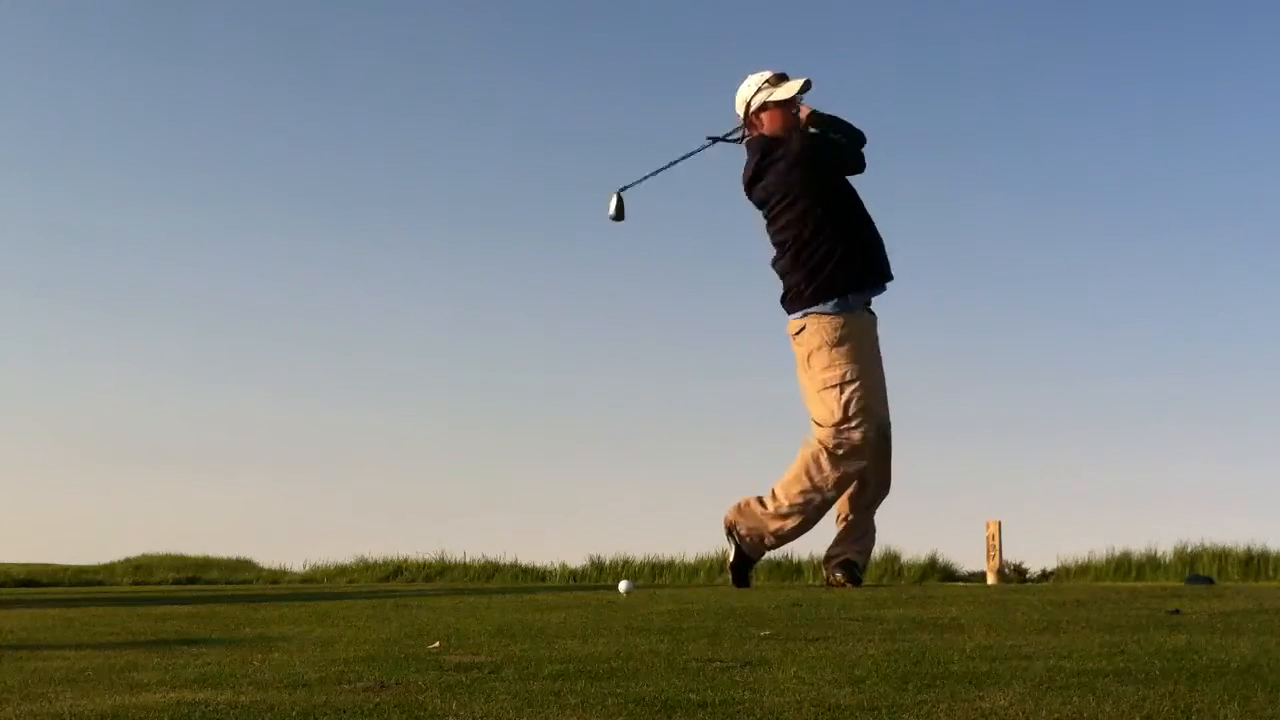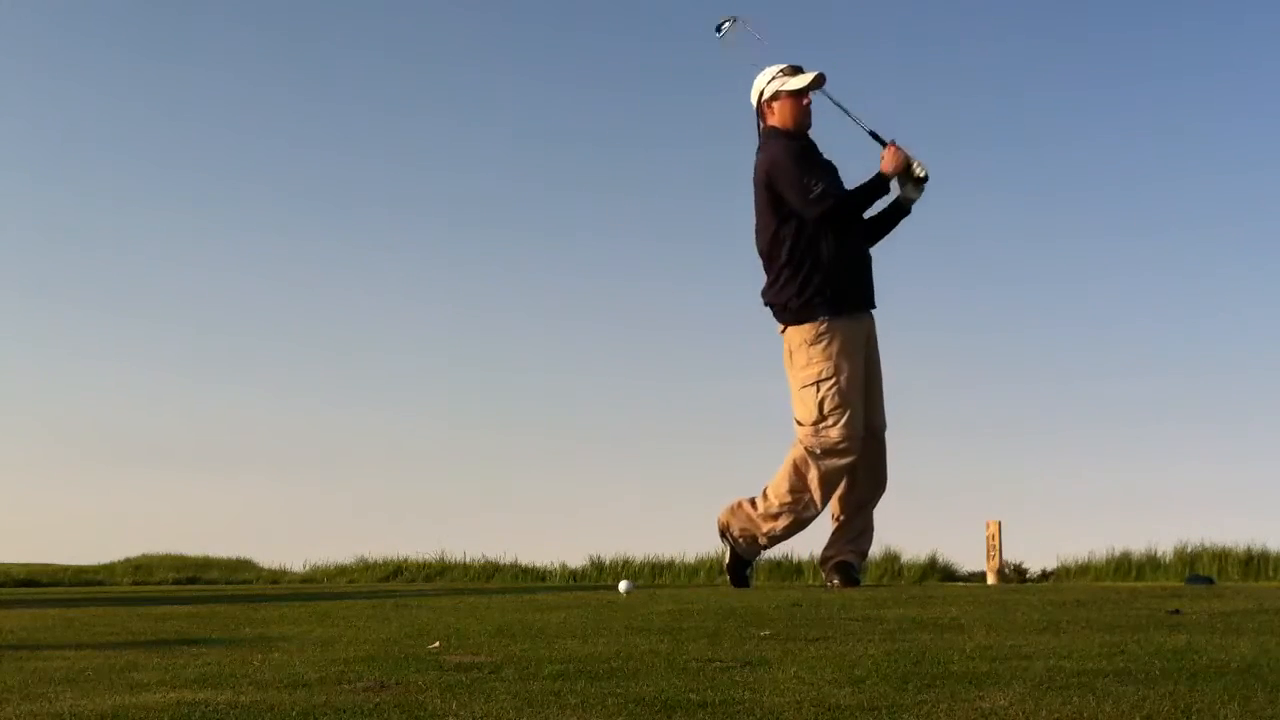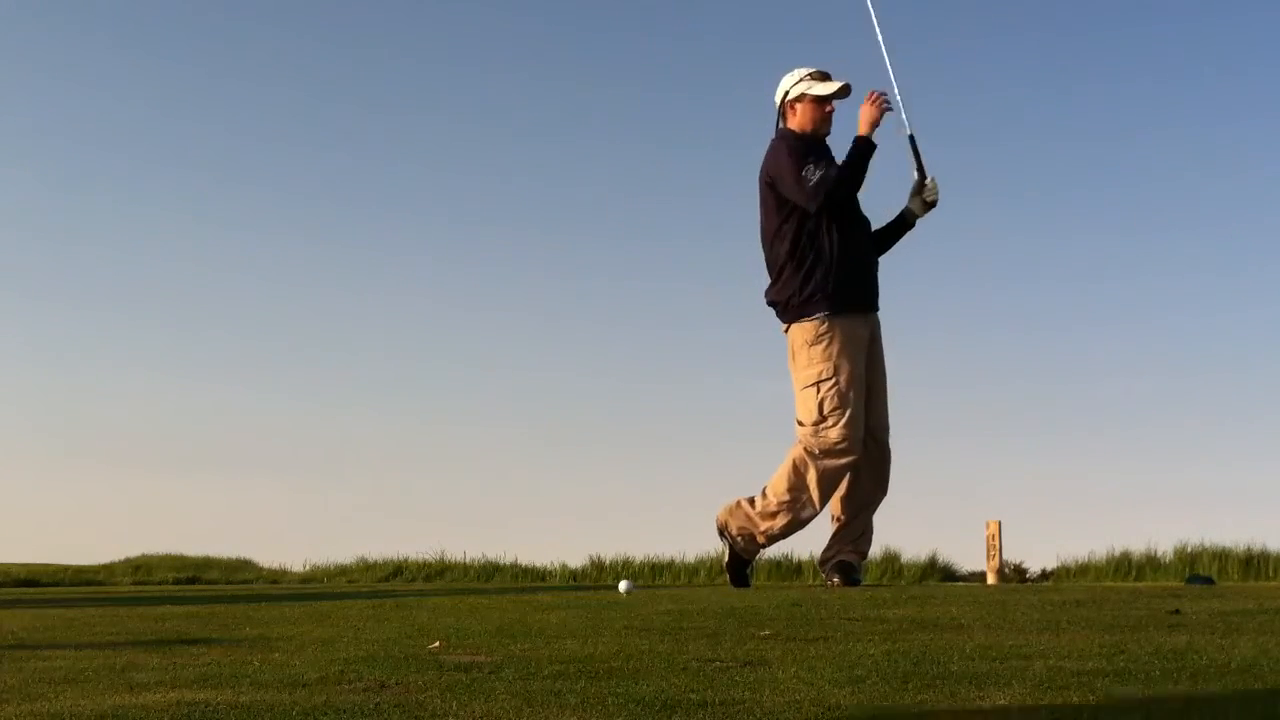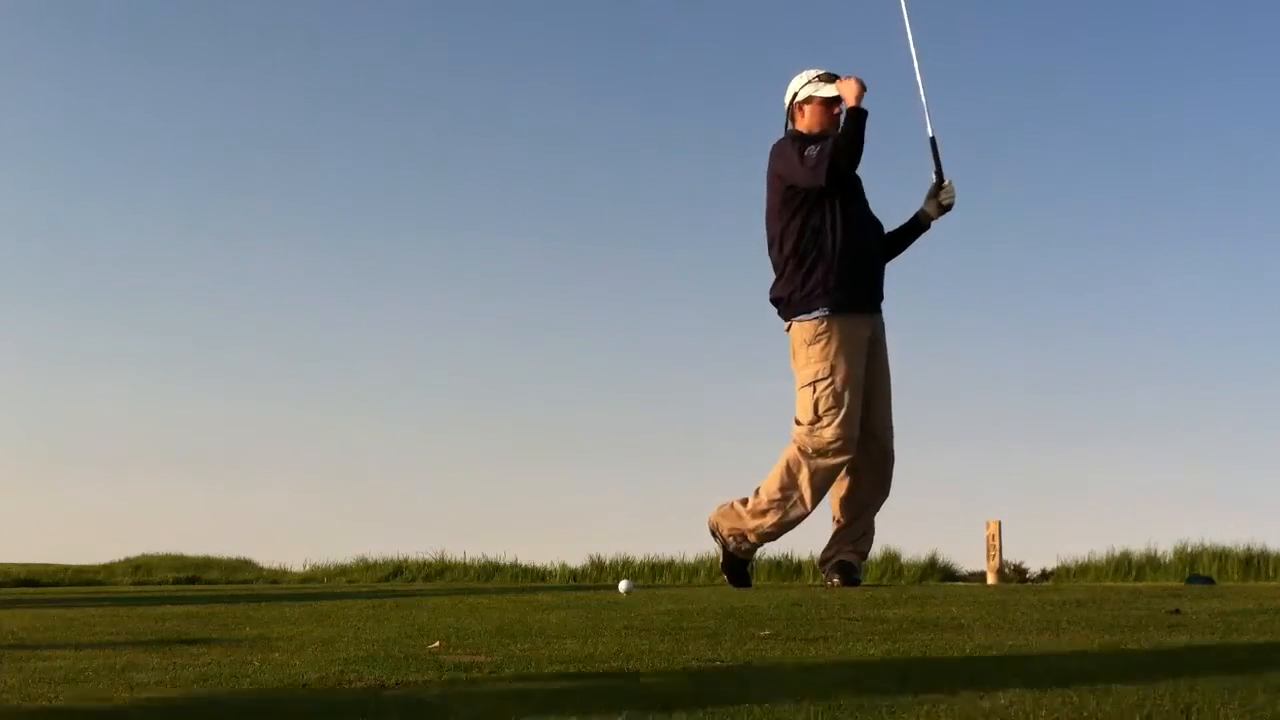
dt=0.4s
person 1, frame 1
left shoulder: (762, 166)
right shoulder: (801, 152)
right elbow: (853, 150)
left wrist: (801, 124)
right wrist: (813, 120)
left hip: (844, 313)
right hip: (828, 316)
left knee: (873, 437)
right knee: (844, 435)
left ankle: (848, 558)
right ankle: (753, 528)
person 1, frame 2
left shoulder: (805, 158)
right shoulder: (781, 156)
left elbow: (853, 234)
right elbow: (831, 209)
left wrist: (903, 198)
right wrist: (884, 174)
left hip: (851, 315)
right hip: (816, 319)
left knee: (867, 442)
right knee: (830, 438)
left ankle: (845, 558)
right ankle: (746, 530)
person 1, frame 3
left shoulder: (824, 165)
right shoulder: (786, 154)
left elbow: (860, 246)
right elbow: (828, 197)
left wrist: (911, 213)
right wrist: (866, 133)
left hip: (859, 315)
right hip: (820, 318)
left knee: (871, 444)
right knee: (832, 439)
left ankle: (844, 558)
right ankle: (744, 529)
person 1, frame 4
left shoulder: (836, 178)
right shoulder: (790, 153)
left elbow: (874, 249)
right elbow: (841, 160)
left wrist: (927, 214)
right wrist: (858, 105)
left hip: (864, 317)
right hip: (822, 318)
left knee: (874, 446)
right knee: (827, 439)
left ankle: (845, 558)
right ankle: (738, 529)
